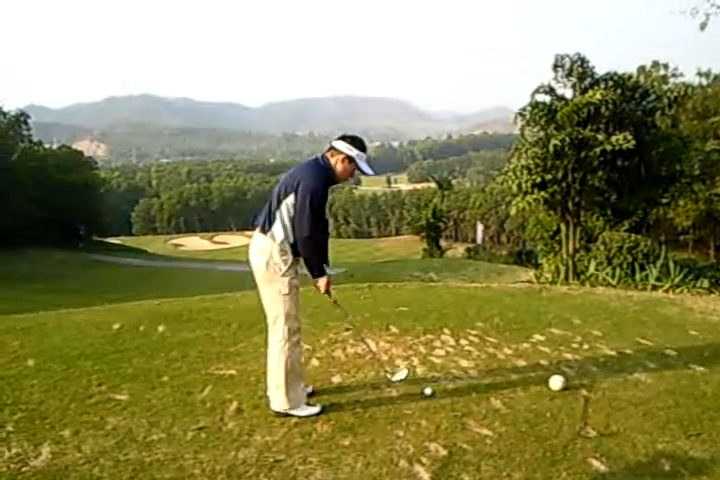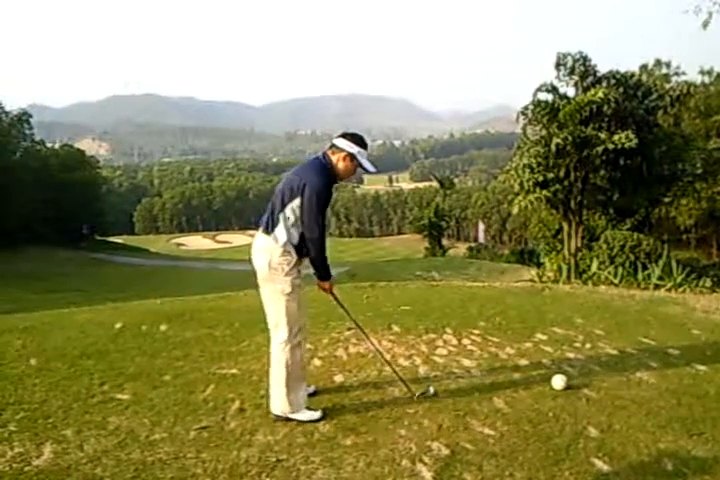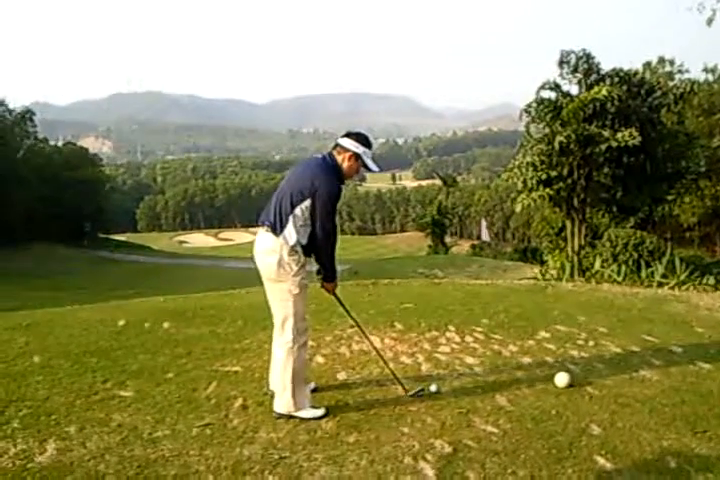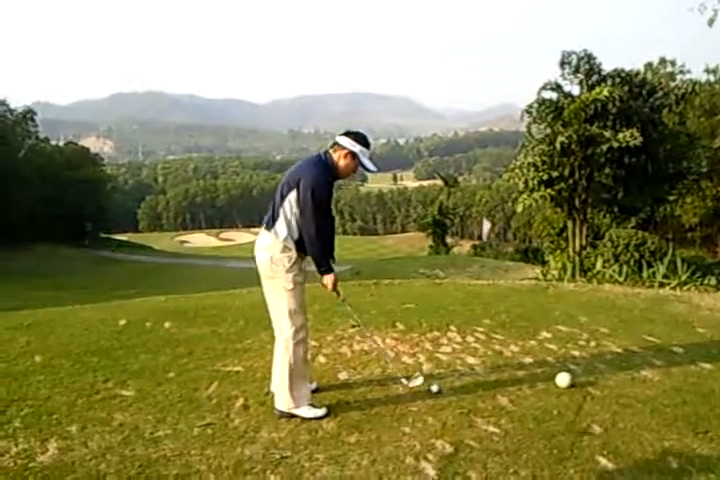
dt=0.4s
person 1, frame 1
left shoulder: (312, 172)
right shoulder: (313, 180)
left elbow: (316, 228)
right elbow: (305, 232)
left wrist: (322, 269)
right wrist: (318, 273)
left hip: (273, 250)
right hip: (274, 254)
left knee: (284, 325)
right knee: (285, 328)
left ankle: (284, 385)
right ankle: (286, 401)
person 1, frame 2
left shoulder: (313, 171)
right shoulder: (317, 180)
left elbow: (312, 228)
right elbow: (312, 233)
left wrist: (322, 271)
right wrist: (324, 275)
left hip: (275, 250)
right hip: (277, 254)
left knee: (288, 326)
right knee: (288, 331)
left ankle: (288, 385)
right ankle: (286, 405)
person 1, frame 3
left shoulder: (313, 166)
right shoulder: (327, 182)
right elbow: (324, 232)
left wrist: (324, 269)
right wrist: (329, 275)
left hip: (269, 243)
right hip: (282, 252)
left knee: (287, 323)
right knee: (293, 330)
left ankle: (282, 382)
right ankle: (289, 403)
person 1, frame 4
left shoulder: (318, 171)
right shoulder: (315, 175)
left elbow: (324, 222)
right elbow: (311, 227)
left wrist: (328, 263)
right wrist: (325, 270)
left hip: (286, 250)
right hip: (279, 252)
left knee: (295, 322)
right knee: (291, 327)
left ankle: (286, 382)
right ankle: (290, 400)
